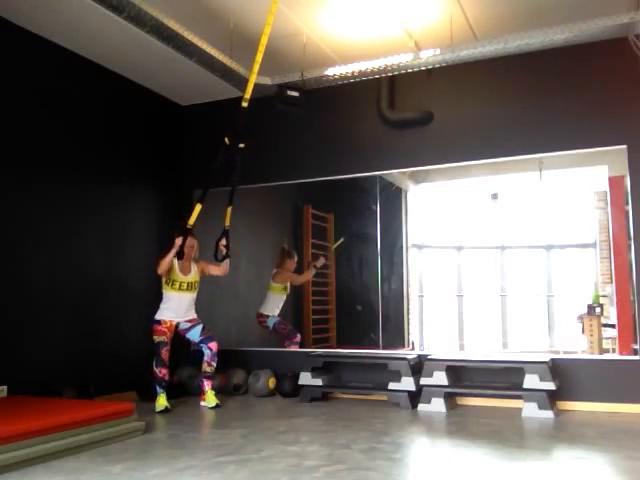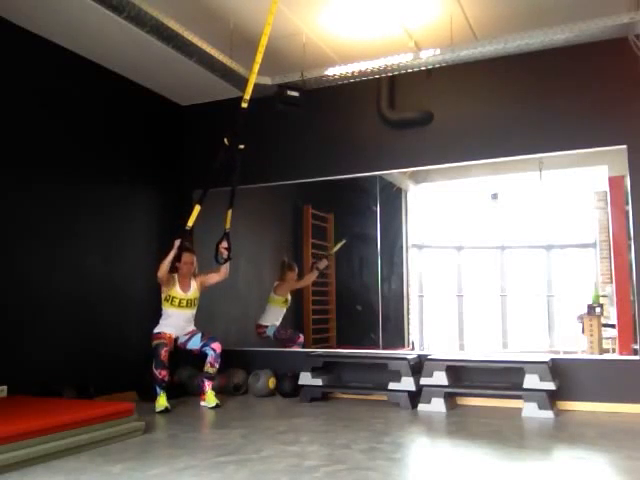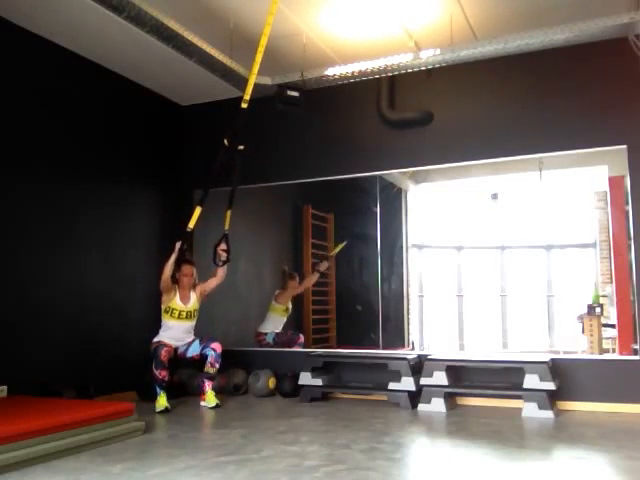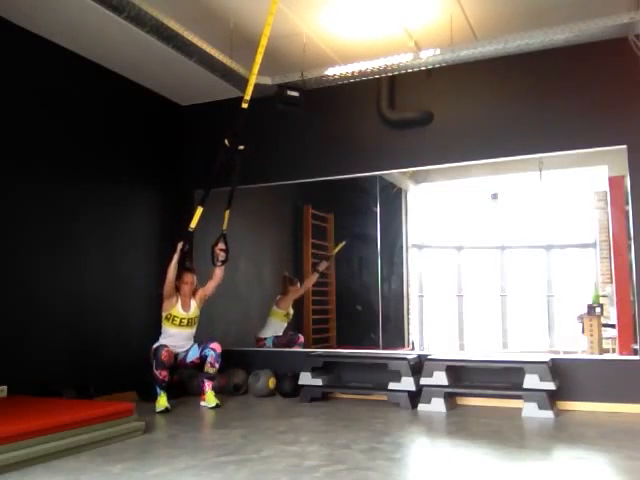
dt=0.2s
person 1, frame 1
left shoulder: (199, 266)
right shoulder: (169, 262)
left elbow: (222, 271)
right elbow: (160, 271)
left wrist: (224, 252)
right wrist: (175, 249)
left hip: (188, 318)
right hip: (165, 318)
left knee: (211, 345)
right knee: (162, 350)
left ankle: (206, 393)
right ankle: (161, 396)
person 1, frame 2
left shoulder: (199, 281)
right shoulder: (169, 281)
left elbow: (222, 275)
right elbow: (160, 275)
left wrist: (224, 255)
right wrist: (173, 251)
left hip: (187, 332)
right hip: (165, 331)
left knee: (215, 346)
right knee: (161, 352)
left ankle: (207, 393)
right ankle: (161, 396)
person 1, frame 3
left shoulder: (198, 292)
right shoulder: (169, 293)
left elbow: (219, 278)
right elbow: (164, 278)
left wrist: (223, 257)
right wrist: (175, 254)
left hip: (187, 343)
right hip: (165, 341)
left knee: (215, 347)
right knee: (161, 352)
left ankle: (207, 393)
right ankle: (161, 396)
person 1, frame 4
left shoulder: (198, 298)
right shoulder: (170, 300)
left elbow: (216, 279)
right elbow: (169, 279)
left wrist: (220, 257)
right wrist: (177, 254)
left hip: (187, 351)
right hip: (166, 348)
left knee: (214, 348)
right knee: (162, 353)
left ankle: (206, 394)
right ankle: (161, 397)
